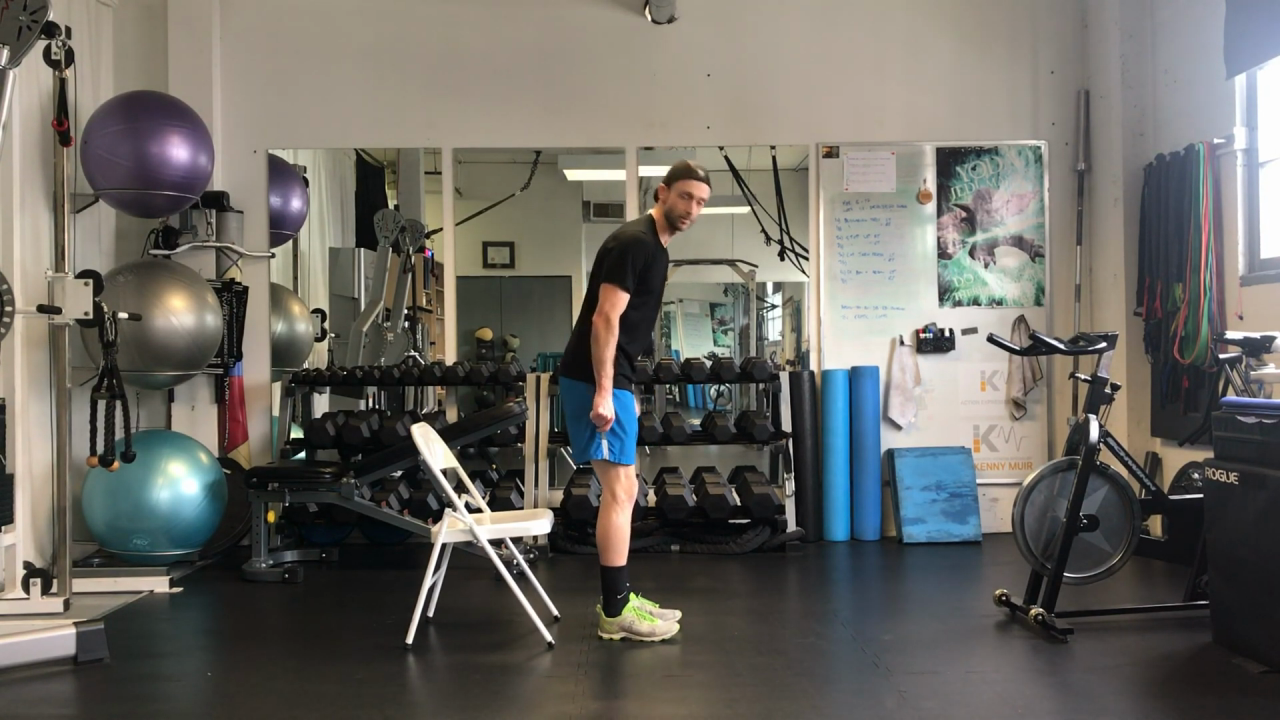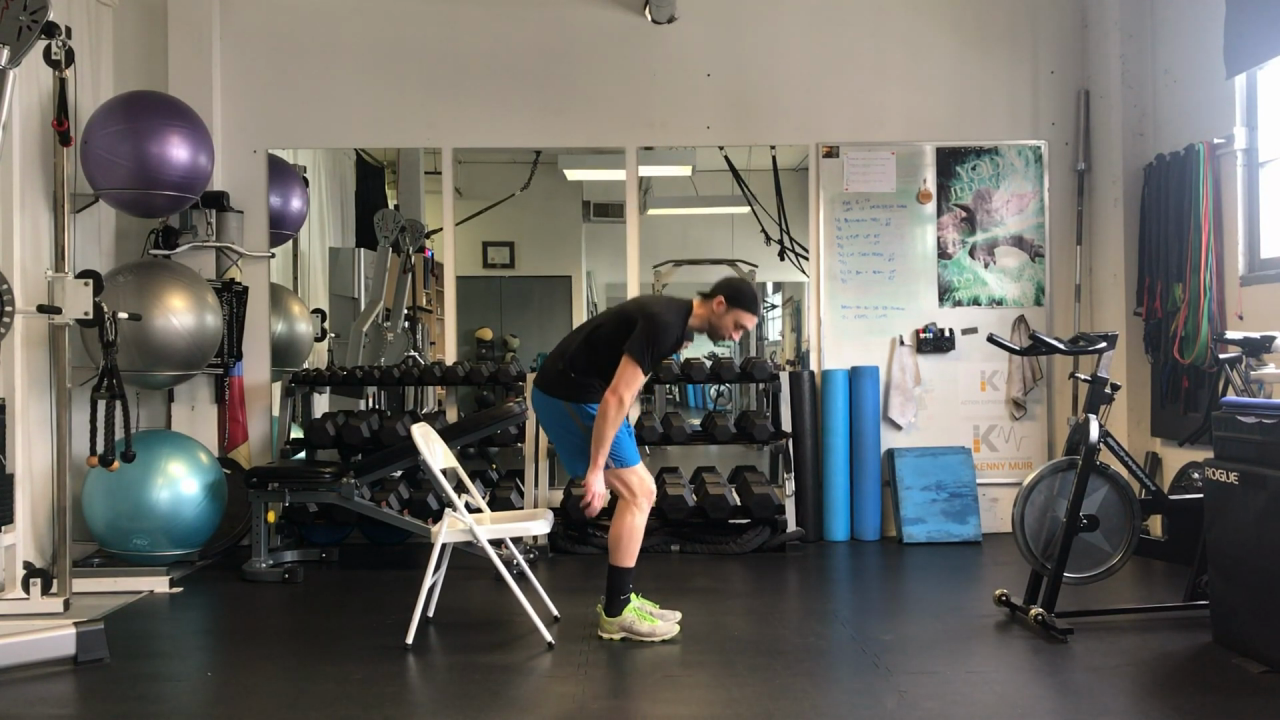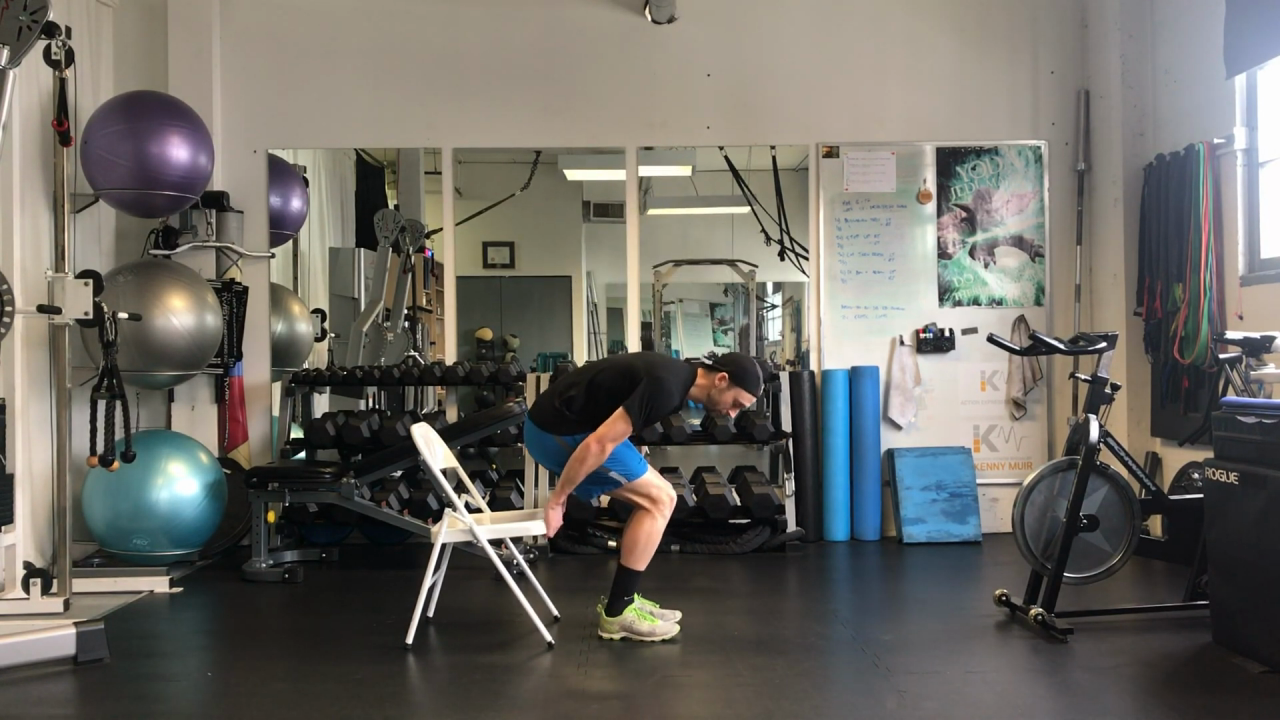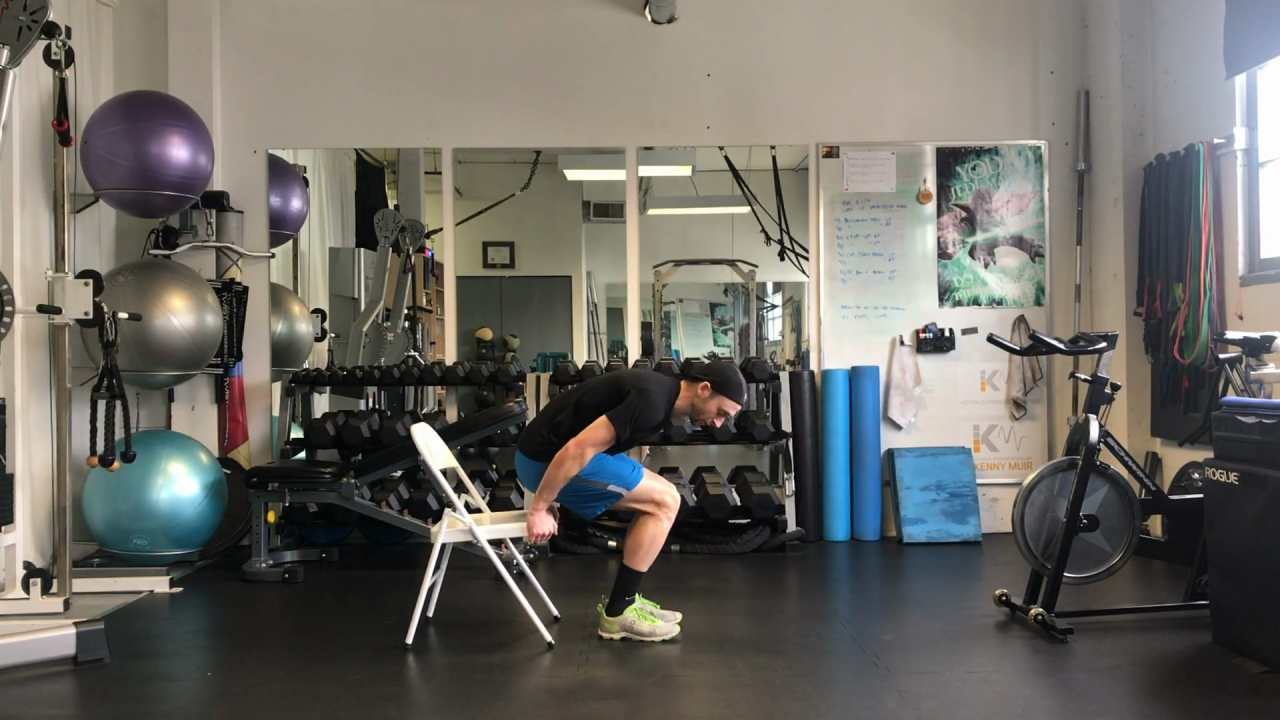
dt=0.4s
person 1, frame 1
left shoulder: (655, 247)
right shoulder: (634, 242)
right elbow: (605, 319)
left wrist: (622, 390)
right wrist: (603, 391)
left hip: (615, 380)
right hip: (596, 381)
left knee: (623, 490)
right knee: (620, 490)
left ankle: (618, 598)
right ankle: (616, 611)
person 1, frame 2
left shoulder: (673, 320)
right shoulder: (663, 323)
right elbow: (617, 397)
left wrist: (619, 439)
right wrist: (595, 470)
left hip: (579, 393)
right hip: (567, 394)
left knee: (641, 492)
right knee: (637, 493)
left ankle: (620, 599)
right ankle: (617, 612)
person 1, frame 3
left shoulder: (676, 376)
right shoulder: (666, 387)
right elbow: (599, 444)
right wrist: (557, 501)
left hip: (563, 424)
right hip: (558, 430)
left knee: (658, 499)
right knee: (658, 500)
left ankle: (622, 600)
right ankle: (618, 613)
person 1, frame 4
left shoulder: (661, 391)
right shoulder: (652, 401)
right elbow: (577, 450)
left wrist: (548, 497)
right wrist: (538, 509)
left hip: (550, 449)
right hip: (547, 457)
left knee: (660, 498)
right knee: (664, 503)
left ankle: (623, 600)
right ankle: (618, 613)
